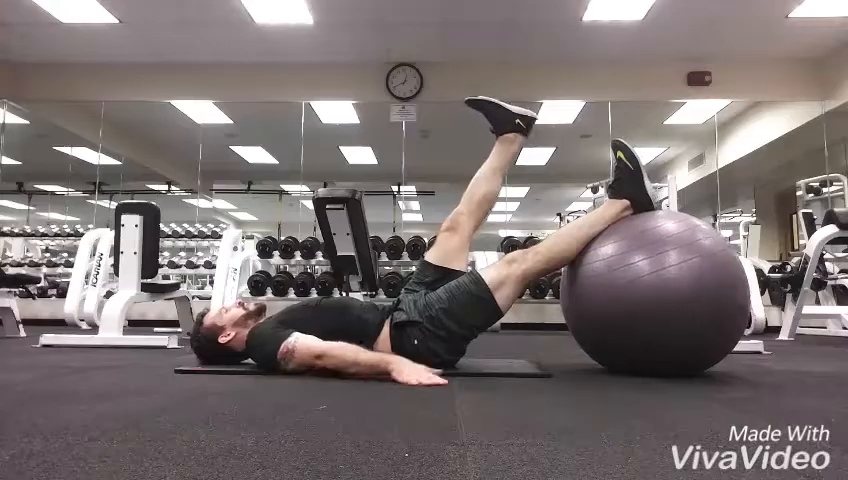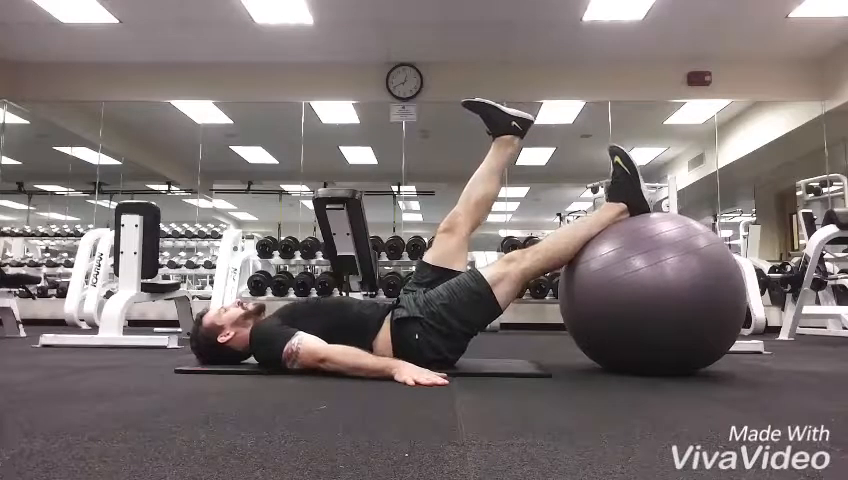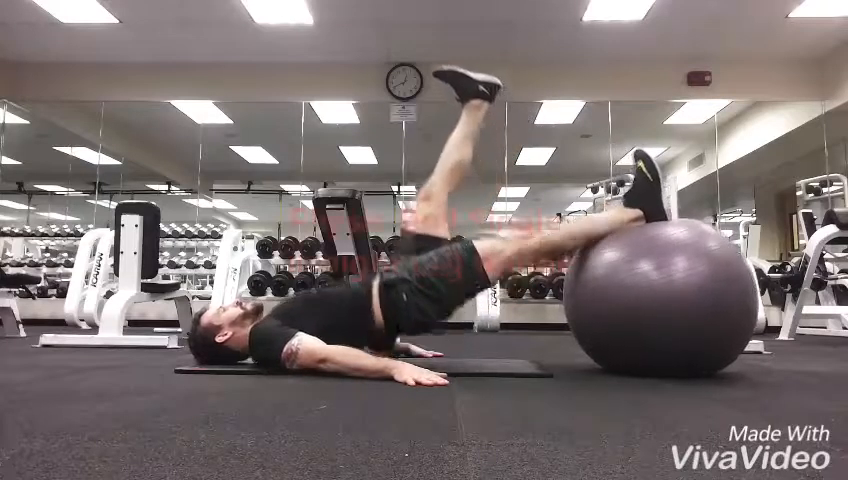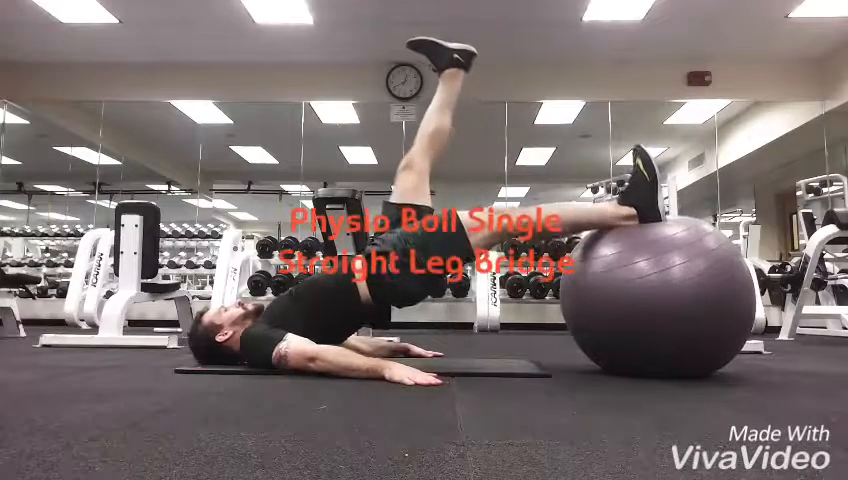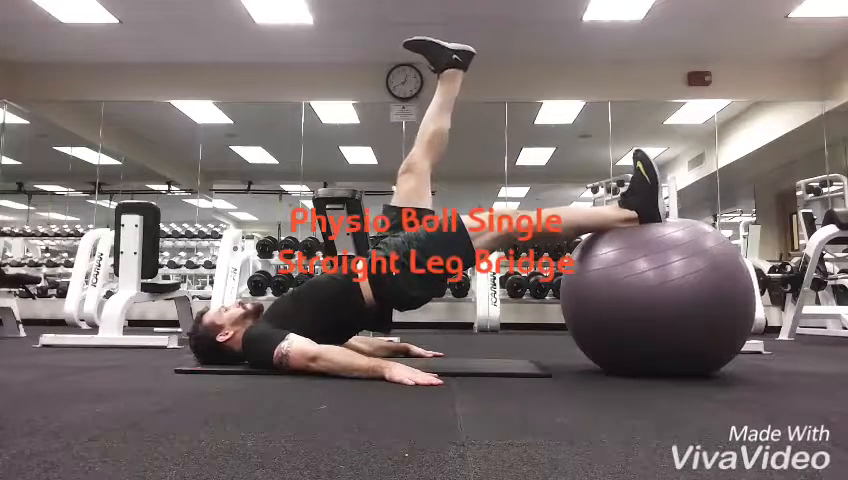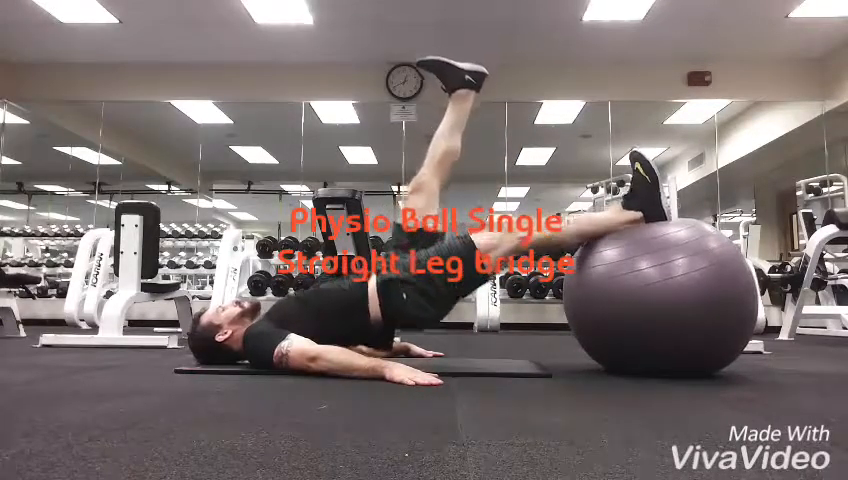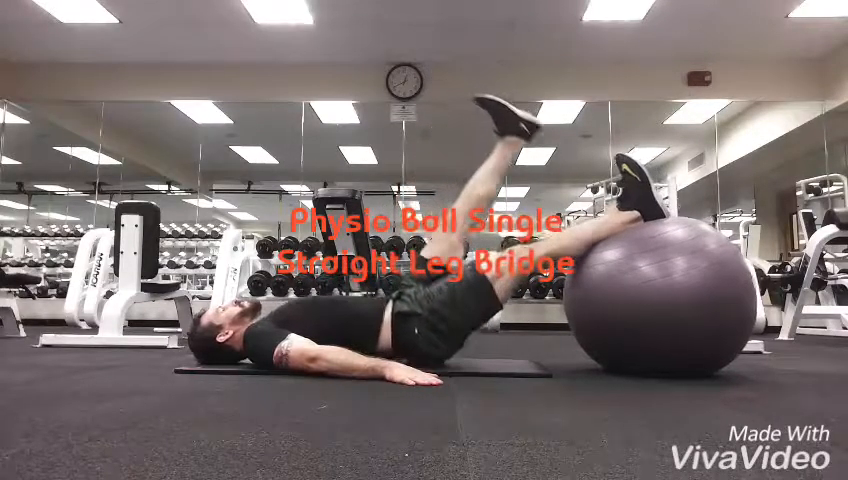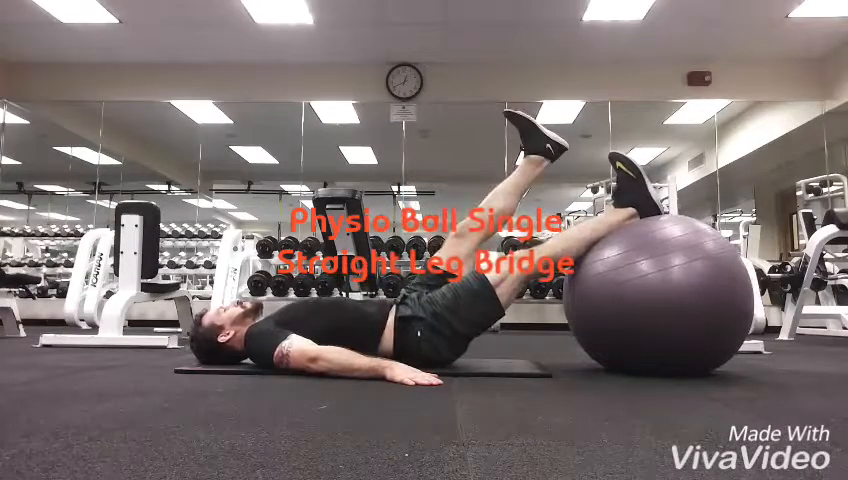
dt=0.4s
person 1, frame 1
left shoulder: (276, 326)
right shoulder: (263, 341)
right elbow: (321, 353)
right wrist: (393, 363)
left hip: (405, 314)
right hip: (414, 336)
left knee: (456, 225)
right knee: (520, 262)
left ankle: (509, 135)
right ankle: (623, 202)
person 1, frame 2
left shoulder: (276, 324)
right shoulder: (266, 338)
right elbow: (323, 355)
right wrist: (395, 365)
left hip: (405, 313)
right hip: (415, 333)
left knee: (454, 227)
right knee: (519, 262)
left ankle: (505, 138)
right ankle: (619, 207)
person 1, frame 3
left shoulder: (273, 326)
right shoulder: (264, 339)
right elbow: (321, 356)
right wrist: (394, 368)
left hip: (397, 288)
right hip: (403, 294)
left knee: (433, 197)
right knee: (517, 243)
left ankle: (475, 101)
right ankle: (635, 212)
person 1, frame 4
left shoulder: (269, 324)
right shoulder: (257, 342)
left elbow: (337, 338)
right elbow: (312, 357)
right wrist: (388, 368)
left hip: (384, 260)
right hip: (393, 270)
left knee: (414, 166)
right knee: (506, 218)
left ankle: (451, 71)
right ankle: (628, 210)
person 1, frame 5
left shoulder: (269, 325)
right shoulder: (259, 341)
left elbow: (340, 340)
right elbow: (313, 357)
right wrist: (387, 368)
left hip: (387, 261)
right hip: (398, 272)
left knee: (415, 169)
right knee: (510, 223)
left ankle: (450, 72)
right ankle: (631, 212)
person 1, frame 6
left shoulder: (270, 324)
right shoulder: (258, 341)
right elbow: (313, 357)
right wrist: (386, 367)
left hip: (393, 284)
right hip: (404, 296)
left knee: (424, 187)
right knee: (513, 237)
left ankle: (461, 95)
right ankle: (636, 213)
person 1, frame 7
left shoulder: (273, 325)
right shoulder: (259, 341)
right elbow: (314, 357)
right wrist: (387, 366)
left hip: (405, 307)
right hip: (418, 328)
left knee: (453, 223)
right knee: (520, 255)
left ankle: (511, 139)
right ankle: (633, 213)
person 1, frame 8
left shoulder: (275, 326)
right shoulder: (261, 340)
right elbow: (315, 358)
right wrist: (388, 366)
left hip: (409, 309)
right hip: (421, 331)
left knee: (466, 234)
right knee: (523, 260)
left ankle: (537, 156)
right ankle: (630, 210)
